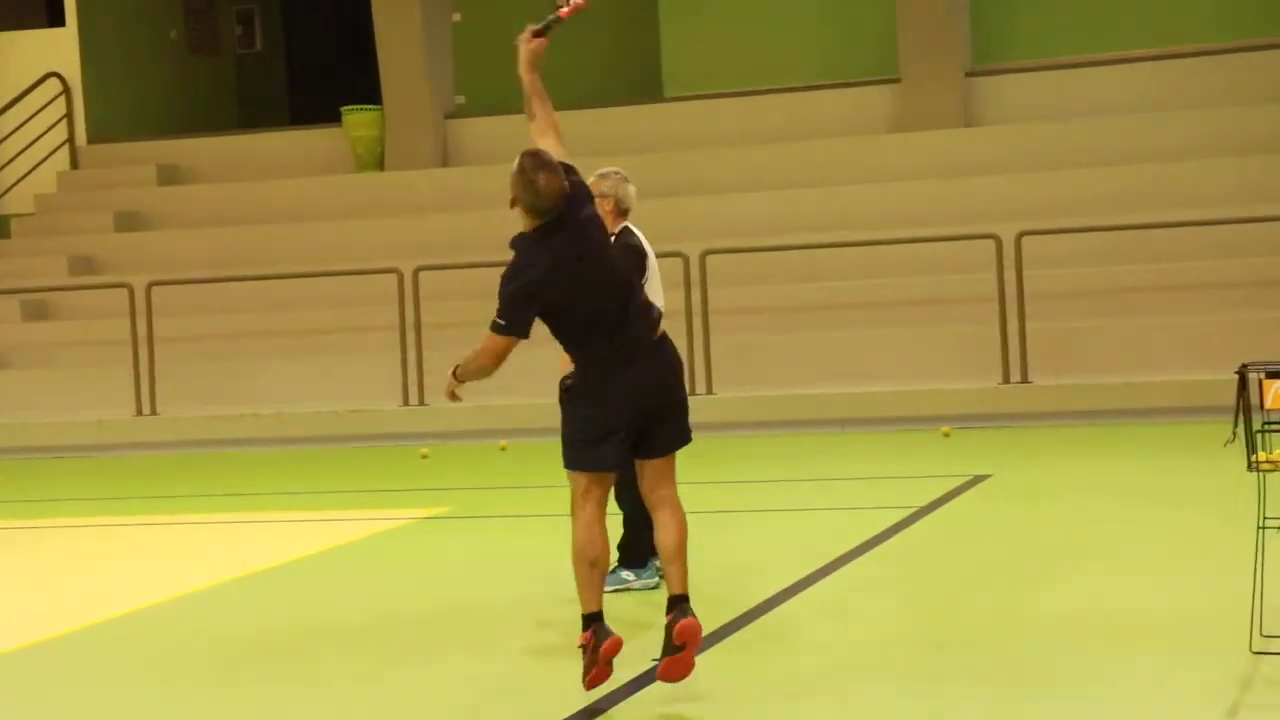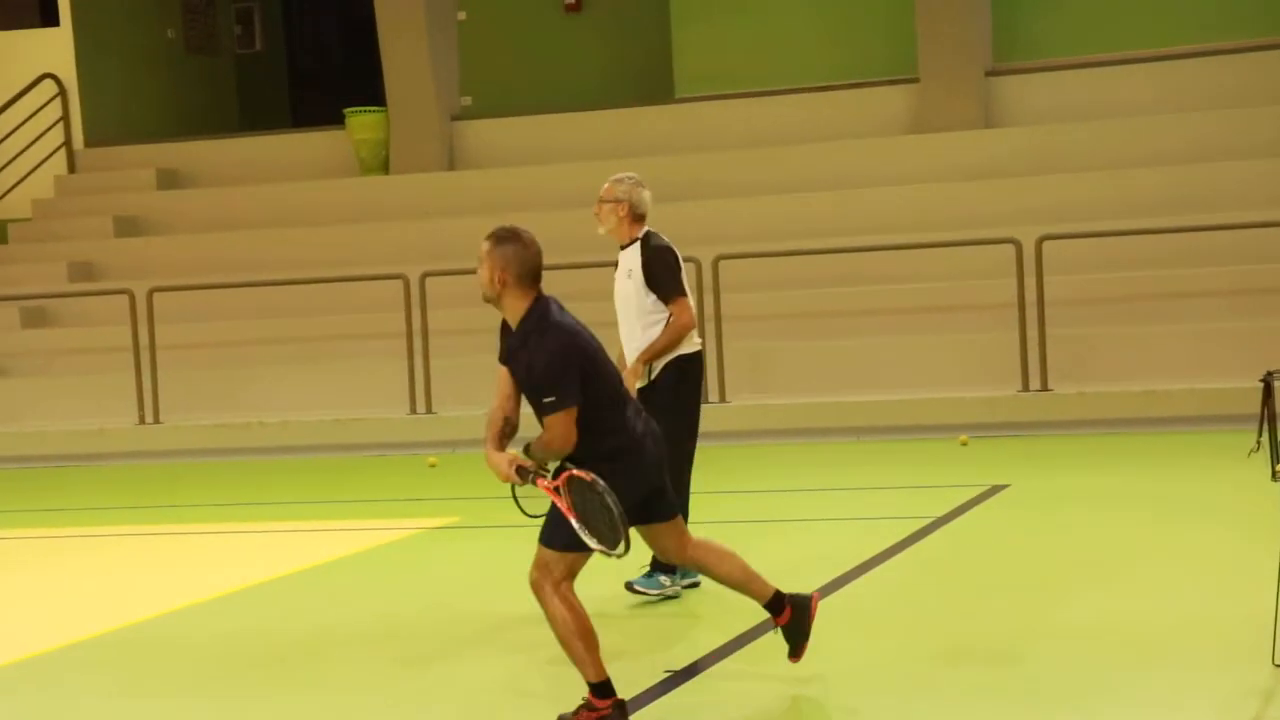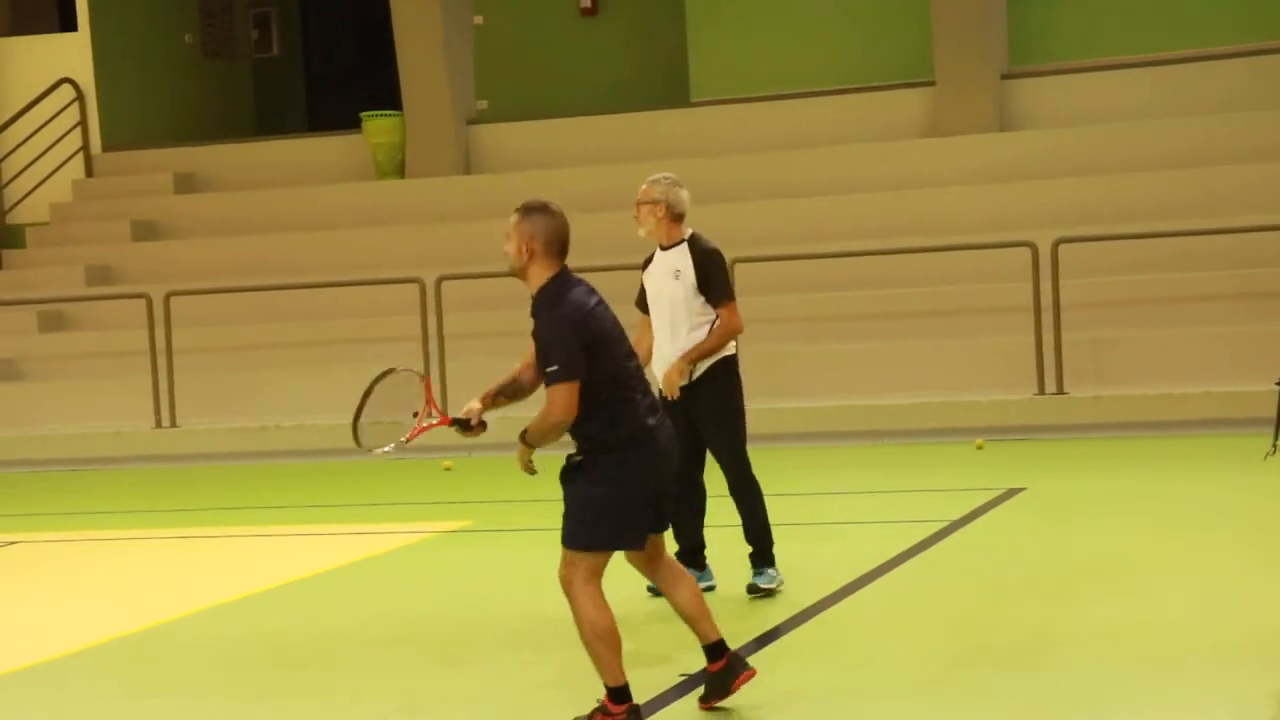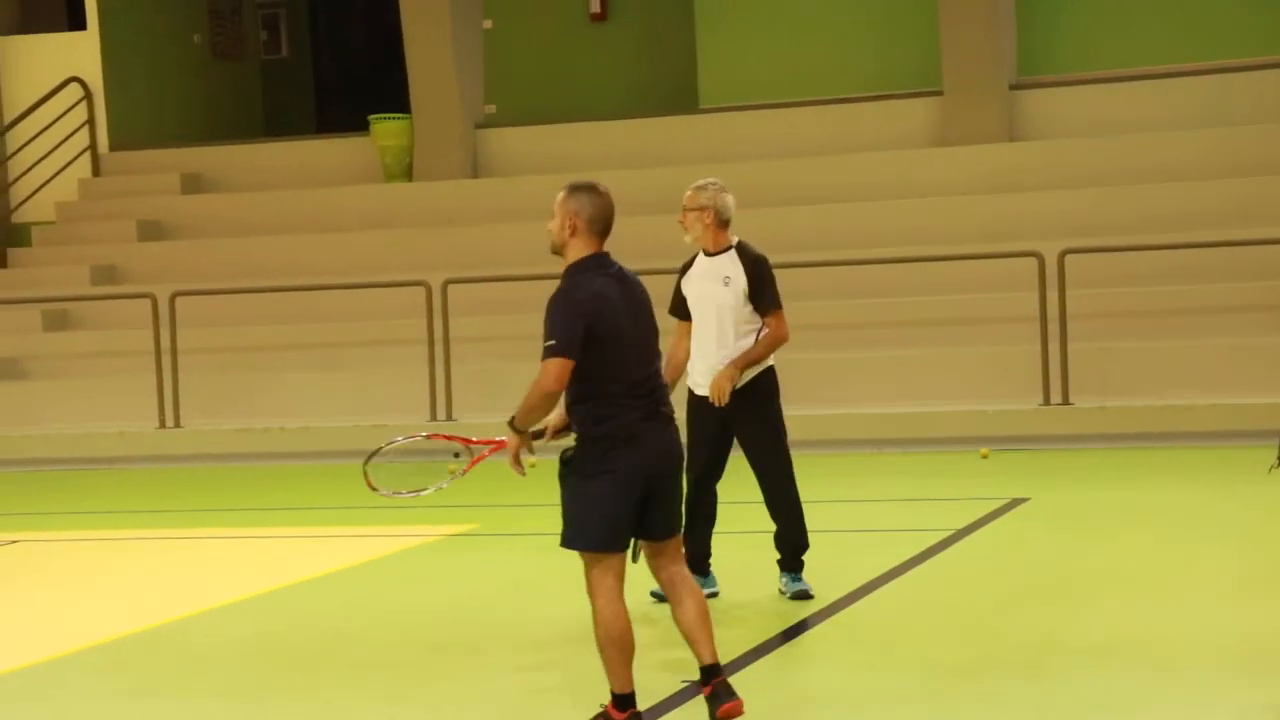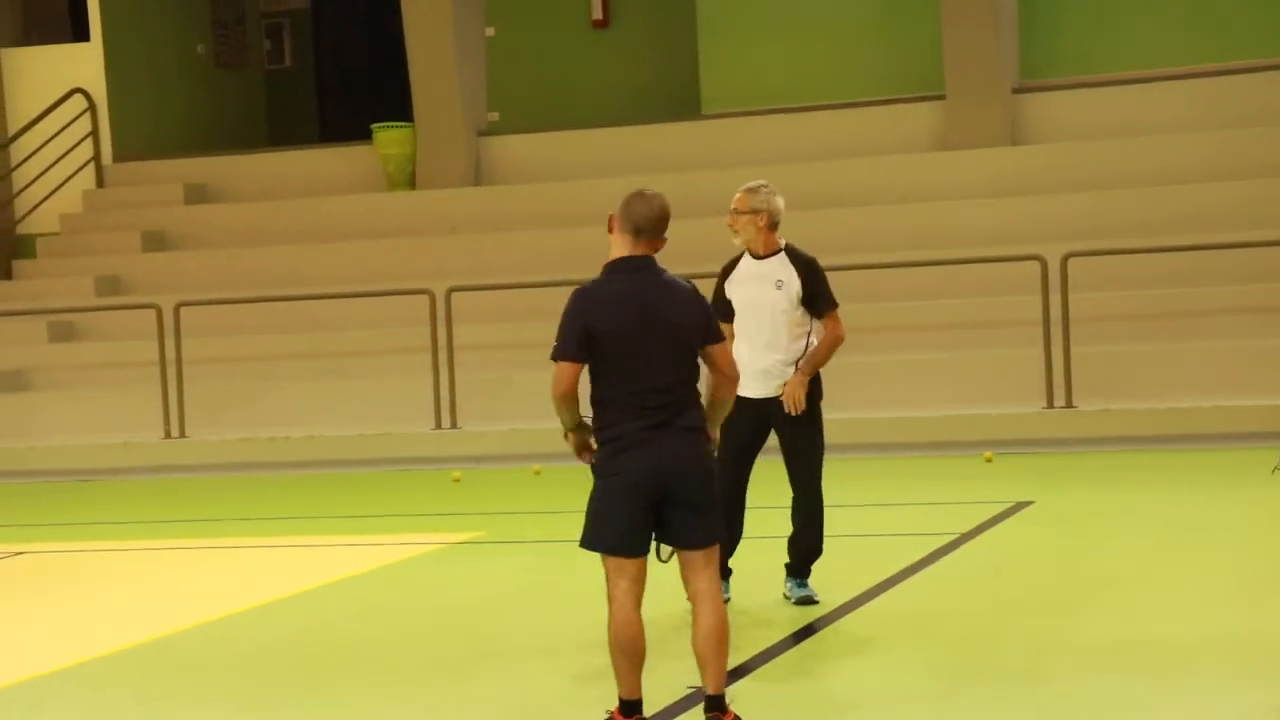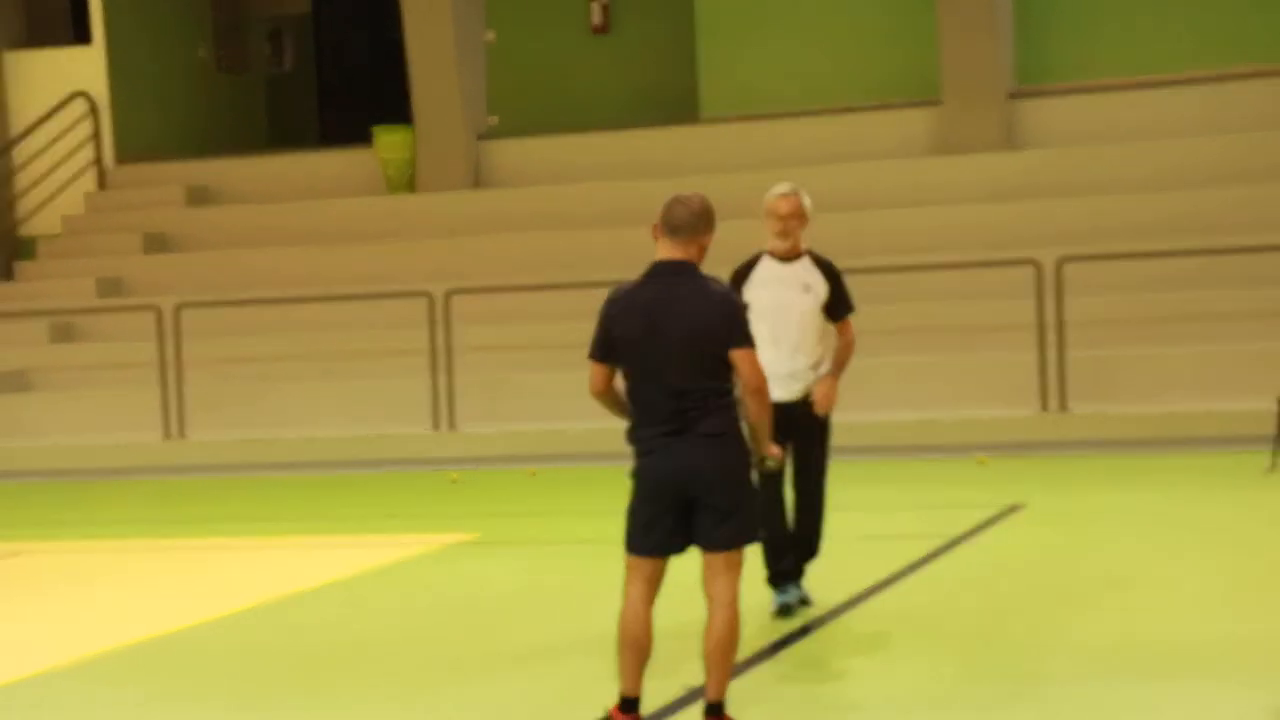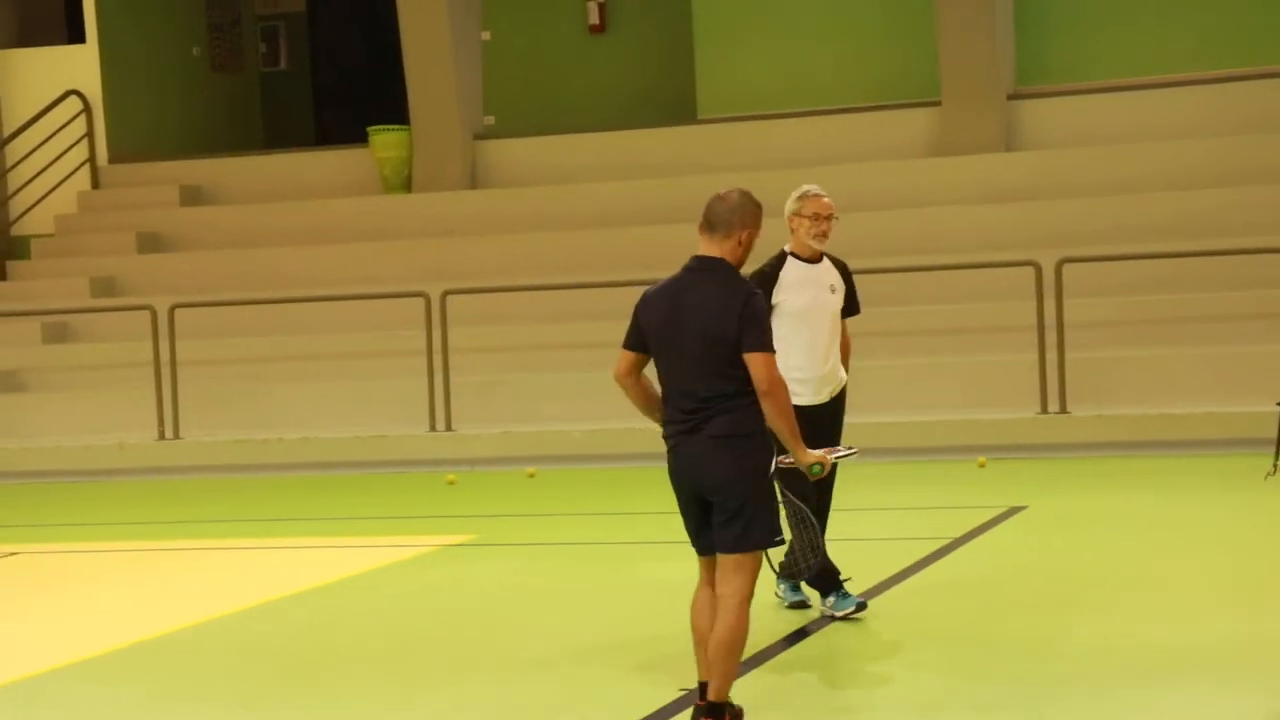
dt=0.3s
person 1, frame 1
left shoulder: (525, 276)
right shoulder: (578, 214)
left elbow: (490, 358)
right elbow: (547, 135)
left wrist: (457, 376)
right wrist: (529, 72)
left hip: (601, 387)
right hip: (655, 368)
left knee: (588, 504)
right knee: (660, 493)
left ankle: (594, 628)
right ankle: (678, 612)
person 1, frame 2
left shoulder: (551, 343)
right shoulder: (518, 326)
left elbow: (561, 442)
right elbow: (505, 399)
left wrist: (527, 449)
right wrist: (495, 448)
left hip: (609, 466)
right hip: (636, 449)
left knee: (548, 579)
right knee: (679, 545)
right ankle: (786, 608)
person 1, frame 3
left shoulder: (561, 316)
right shoulder: (568, 295)
left elbow: (561, 411)
right elbow: (530, 372)
left wrist: (527, 443)
right wrist: (484, 401)
left hip: (618, 458)
right hip: (650, 443)
left knee: (579, 578)
right knee: (653, 558)
right ankle: (721, 662)
person 1, frame 4
left shoulder: (573, 297)
right shoulder: (632, 285)
left elbow: (551, 384)
left wrist: (518, 427)
left hip: (606, 457)
right hip: (660, 442)
left knee: (606, 586)
right knee: (671, 567)
person 1, frame 5
left shoulder: (589, 300)
right shoulder: (687, 294)
left elbow: (563, 387)
right elbow: (727, 371)
left wrist: (577, 432)
right wrist: (709, 429)
left hip: (624, 460)
right hip: (689, 454)
left knee: (624, 593)
right knee: (704, 585)
person 1, frame 6
left shoulder: (620, 304)
right shoulder: (719, 299)
left elbow: (599, 385)
right elbow: (752, 381)
right wrist: (765, 444)
left hip: (655, 460)
right hip: (719, 455)
left knee: (639, 588)
right knee: (722, 591)
person 1, frame 7
left shoulder: (655, 298)
right shoulder: (743, 298)
left elbow: (625, 373)
right elbow: (767, 385)
right wrist: (798, 449)
left hip: (684, 456)
right hip: (738, 456)
left knee: (710, 580)
right knee: (734, 592)
person 2, frame 1
left shoulder: (624, 246)
right shoulder: (620, 244)
left knee: (629, 466)
right knee: (631, 463)
left ankle: (637, 565)
right ankle: (651, 554)
person 2, frame 2
left shoulder: (655, 251)
right shoulder: (625, 259)
left elbow: (684, 319)
left wrist: (639, 362)
left hip: (674, 372)
right hip: (647, 379)
left knee: (672, 471)
left ankle: (672, 566)
right ankle: (675, 567)
person 2, frame 3
left shoulder: (703, 255)
right shoulder: (652, 264)
left elbow: (732, 323)
right elbow: (649, 331)
left wrist: (685, 360)
left hip: (712, 378)
right hip: (674, 386)
left knee: (736, 469)
right knee: (681, 477)
left ankle: (763, 564)
right ankle: (693, 567)
person 2, frame 4
left shoulder: (750, 263)
right shoulder: (689, 272)
left elbow: (777, 332)
right elbow: (682, 338)
left wrist: (733, 370)
right wrist: (662, 391)
left hip: (752, 391)
right hip: (702, 395)
left knee: (777, 480)
right knee: (698, 484)
left ankle: (792, 570)
right ankle: (698, 572)
person 2, frame 5
left shoulder: (801, 266)
right shoulder: (732, 274)
left elbow: (833, 332)
right elbow: (724, 338)
left wrist: (801, 375)
left hip: (797, 394)
right hip: (746, 396)
left knee: (806, 487)
right knee: (727, 484)
left ankle: (798, 576)
right ankle: (717, 576)
person 2, frame 6
left shoulder: (823, 271)
right shoulder: (747, 274)
left elbow: (844, 333)
left wrist: (831, 379)
left hip: (810, 397)
right hip: (763, 398)
left knee: (810, 492)
right knee: (768, 491)
left ankle: (791, 575)
right ankle: (781, 580)
person 2, frame 7
left shoulder: (838, 272)
right shoulder: (768, 276)
left wrist: (844, 381)
left hip: (829, 400)
right hip: (787, 405)
left knee: (820, 498)
right knee: (801, 497)
left ankle: (791, 575)
right ankle: (829, 587)
